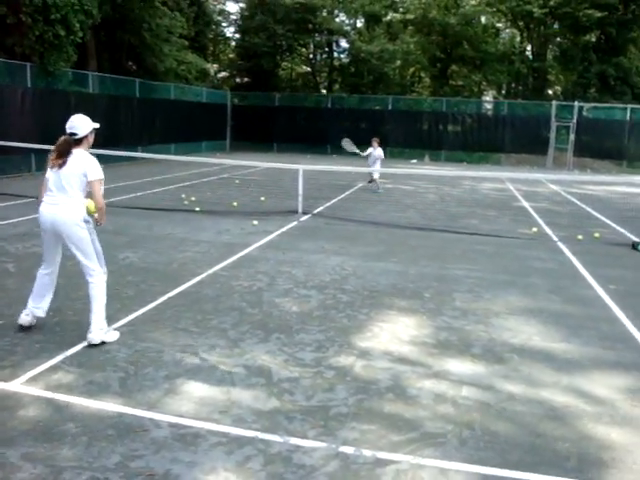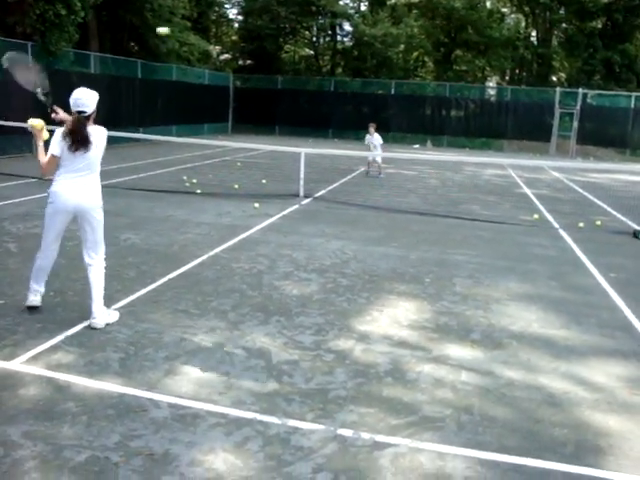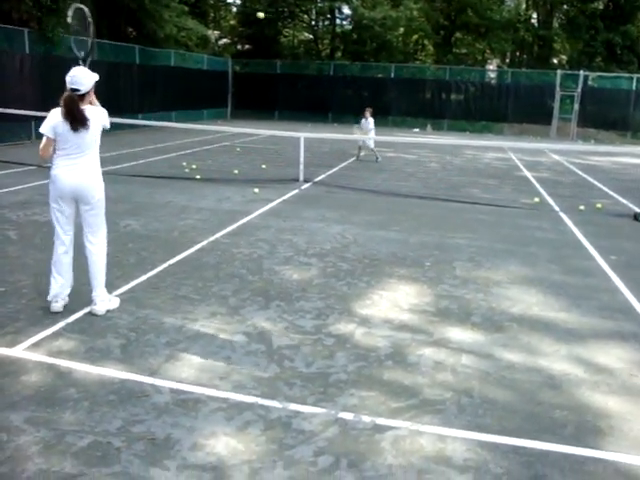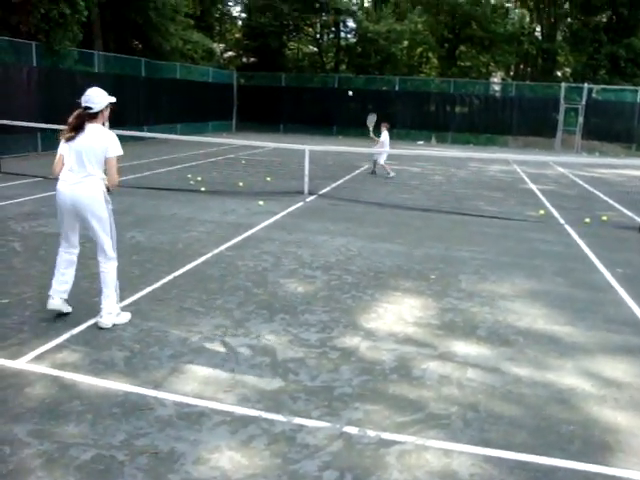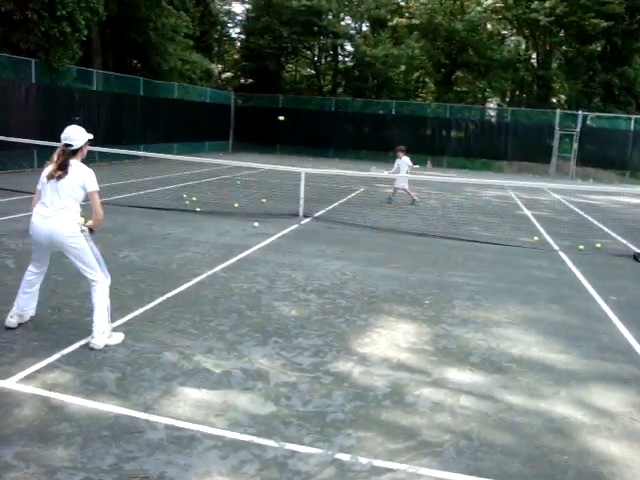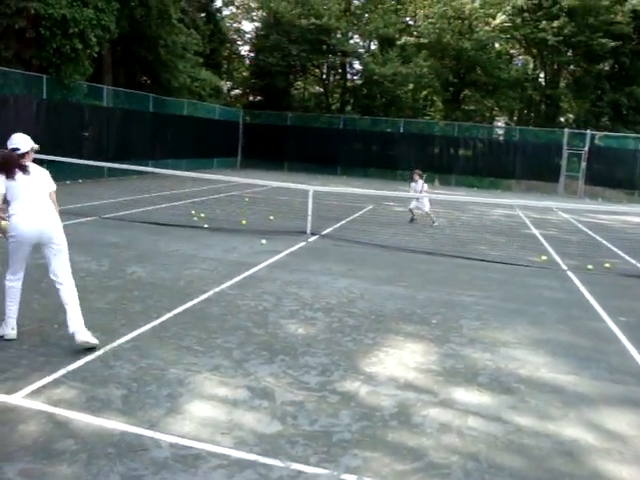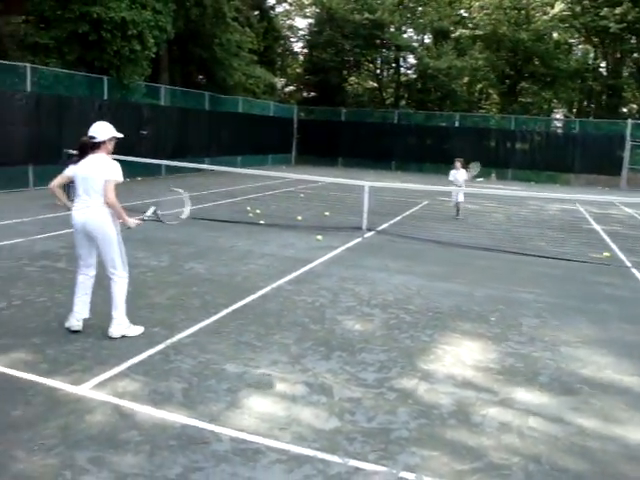
dt=0.4s
person 1, frame 1
left shoulder: (56, 158)
right shoulder: (90, 162)
left elbow: (44, 194)
right elbow: (99, 204)
right wrist: (100, 218)
left hip: (47, 215)
right hip: (71, 219)
left knee: (48, 266)
right knee: (96, 273)
left ankle: (30, 313)
right ankle: (97, 330)
person 1, frame 2
left shoulder: (61, 135)
right shoulder: (100, 134)
left elbow: (46, 170)
left wrist: (39, 142)
right wrist: (67, 119)
left hip: (62, 196)
right hip: (90, 200)
left knee: (48, 247)
right knee: (94, 258)
left ankle: (35, 294)
right ankle: (98, 313)
person 1, frame 3
left shoulder: (56, 116)
right shoulder: (99, 115)
left elbow: (44, 154)
right wrist: (93, 100)
left hip: (61, 180)
right hip: (89, 182)
left knee: (63, 240)
right knee: (95, 241)
left ankle: (58, 297)
right ankle: (100, 299)
person 1, frame 4
left shoulder: (70, 134)
right shoulder: (108, 137)
left elbow: (56, 171)
right elbow: (113, 179)
right wrist: (108, 186)
left hip: (65, 193)
right hip: (91, 196)
left knee: (68, 247)
right knee: (107, 254)
left ankle: (57, 297)
right ankle: (109, 312)
person 1, frame 5
left shoulder: (49, 169)
right shoulder: (85, 173)
left elbow: (36, 203)
right elbow: (98, 215)
right wrist: (91, 226)
left hip: (39, 226)
right hip: (66, 229)
left knee: (36, 269)
right knee: (100, 279)
left ankle: (16, 315)
right ankle: (101, 334)
person 1, frame 6
right shoulder: (42, 173)
right elbow: (55, 207)
left hip: (21, 226)
right hip: (49, 224)
right knee: (63, 279)
right ankle: (79, 331)
person 1, frame 7
left shoulder: (79, 163)
right shoulder: (111, 164)
left elbow: (54, 186)
right elbow: (109, 199)
left wrist: (70, 206)
right wrist: (126, 219)
left hip: (79, 218)
right hip: (101, 219)
left knee: (85, 269)
right knee: (118, 272)
left ankle: (76, 319)
right ankle: (118, 324)
